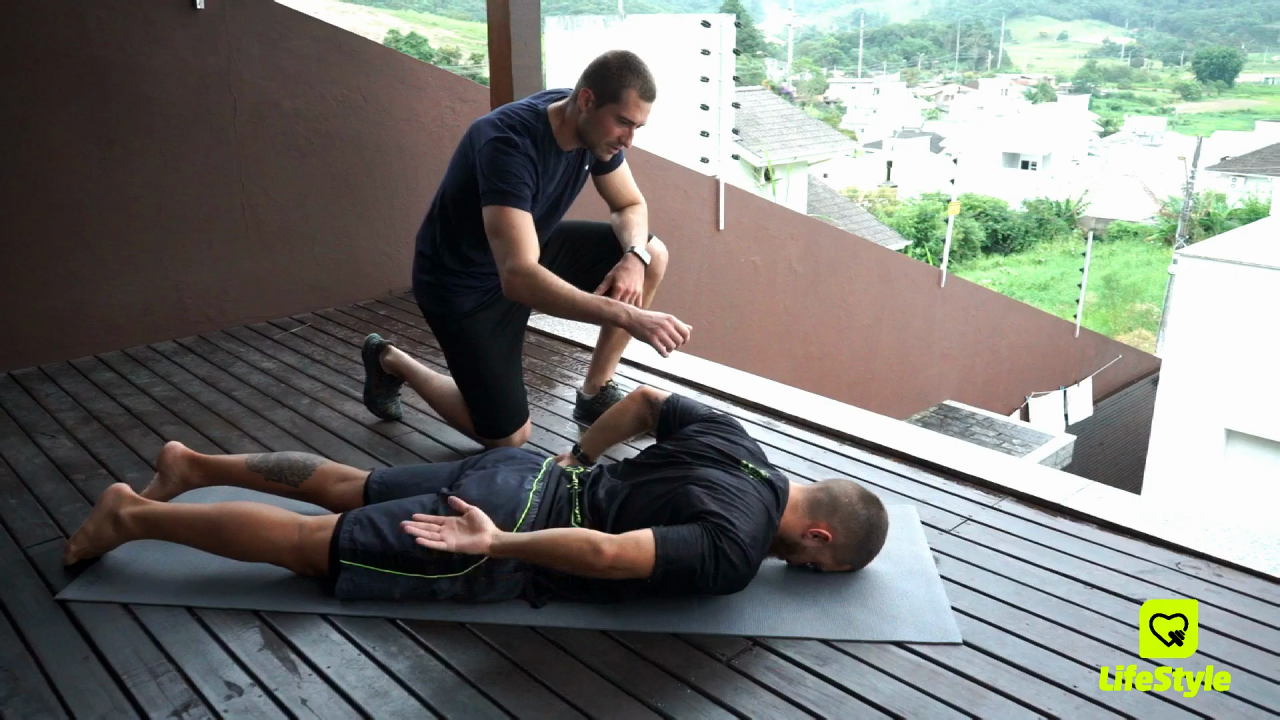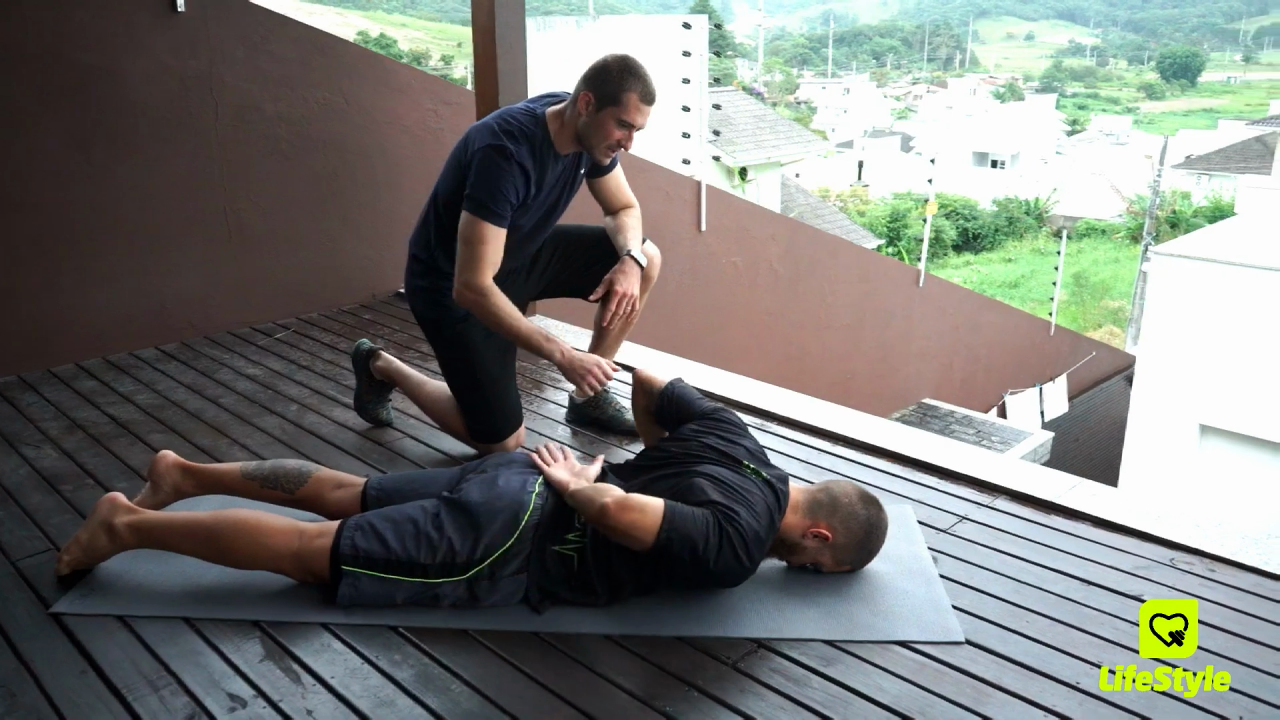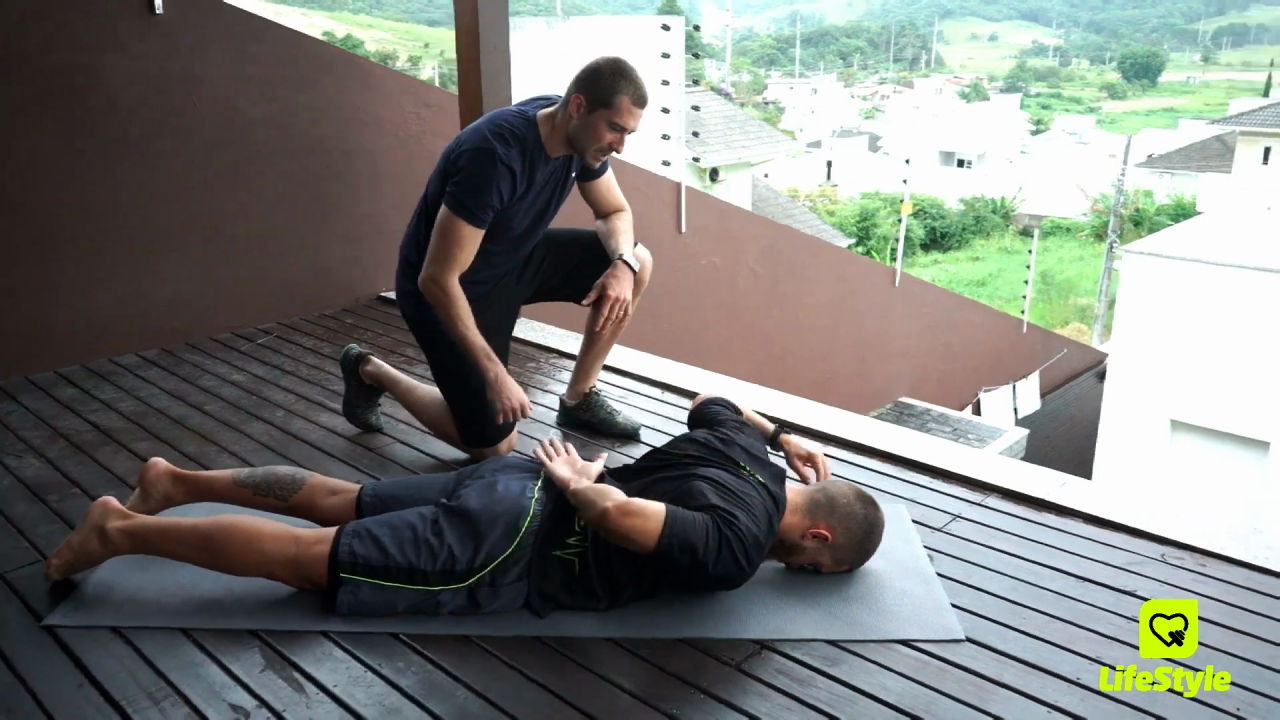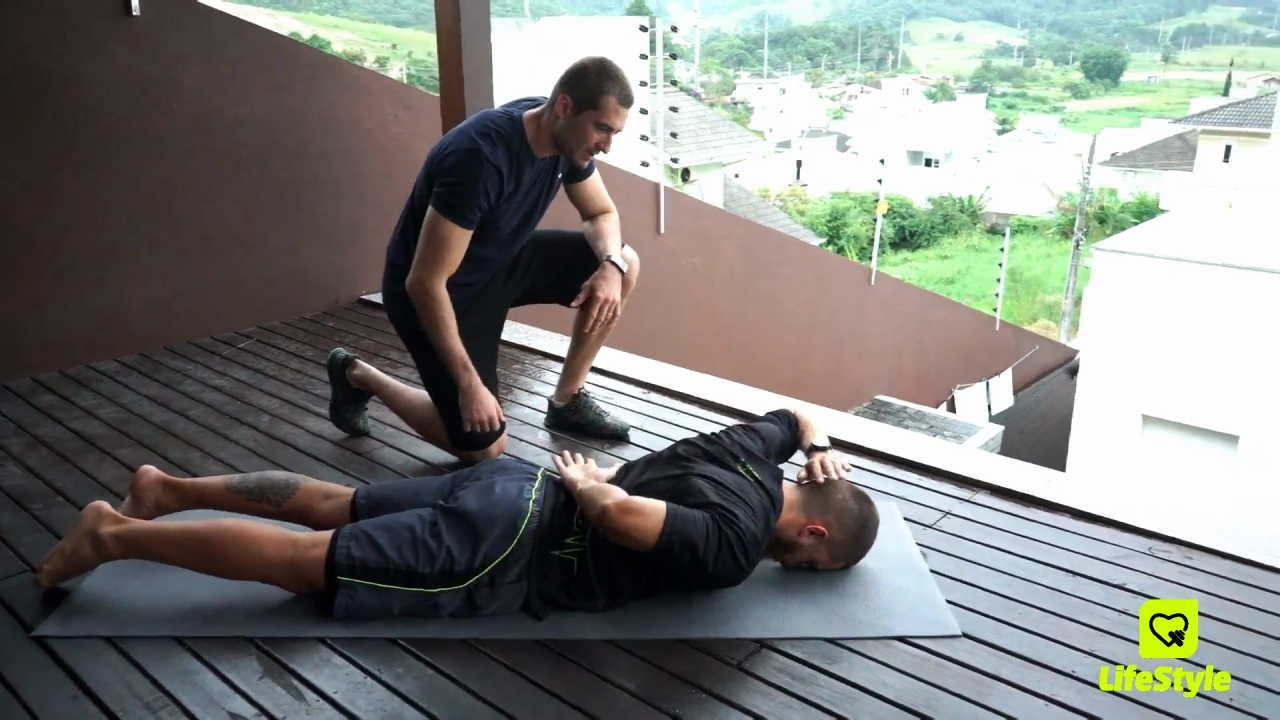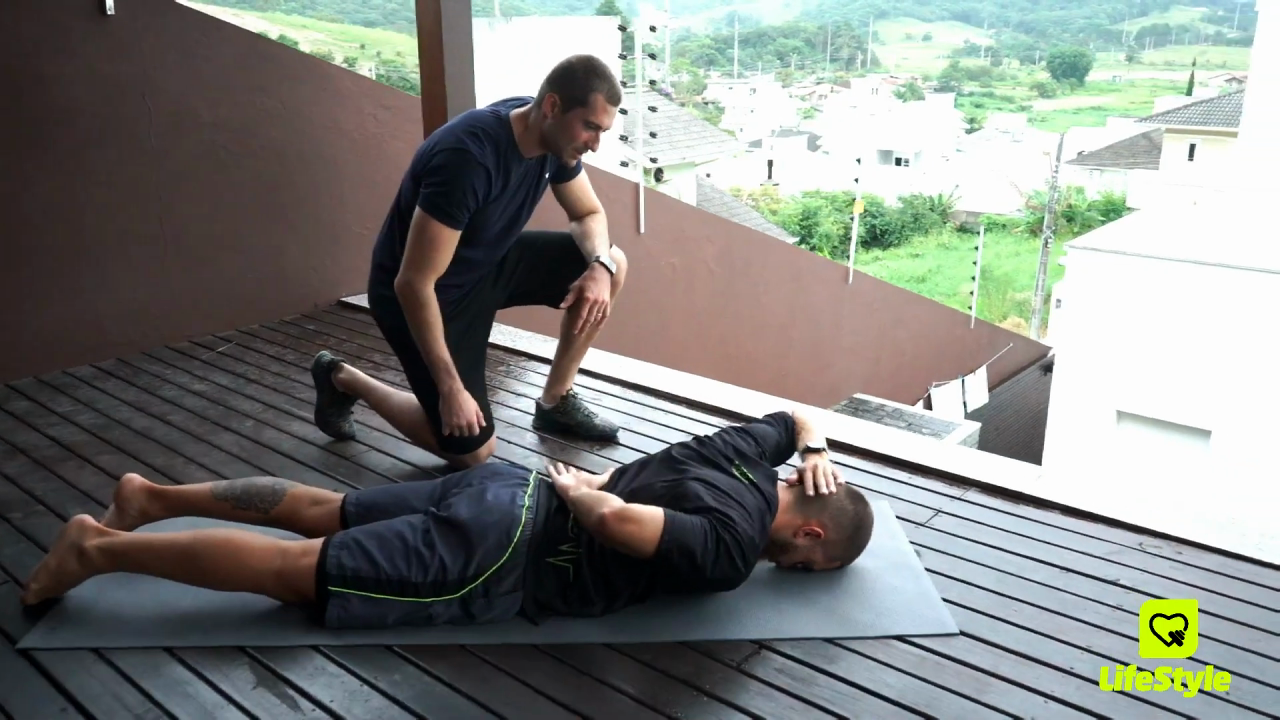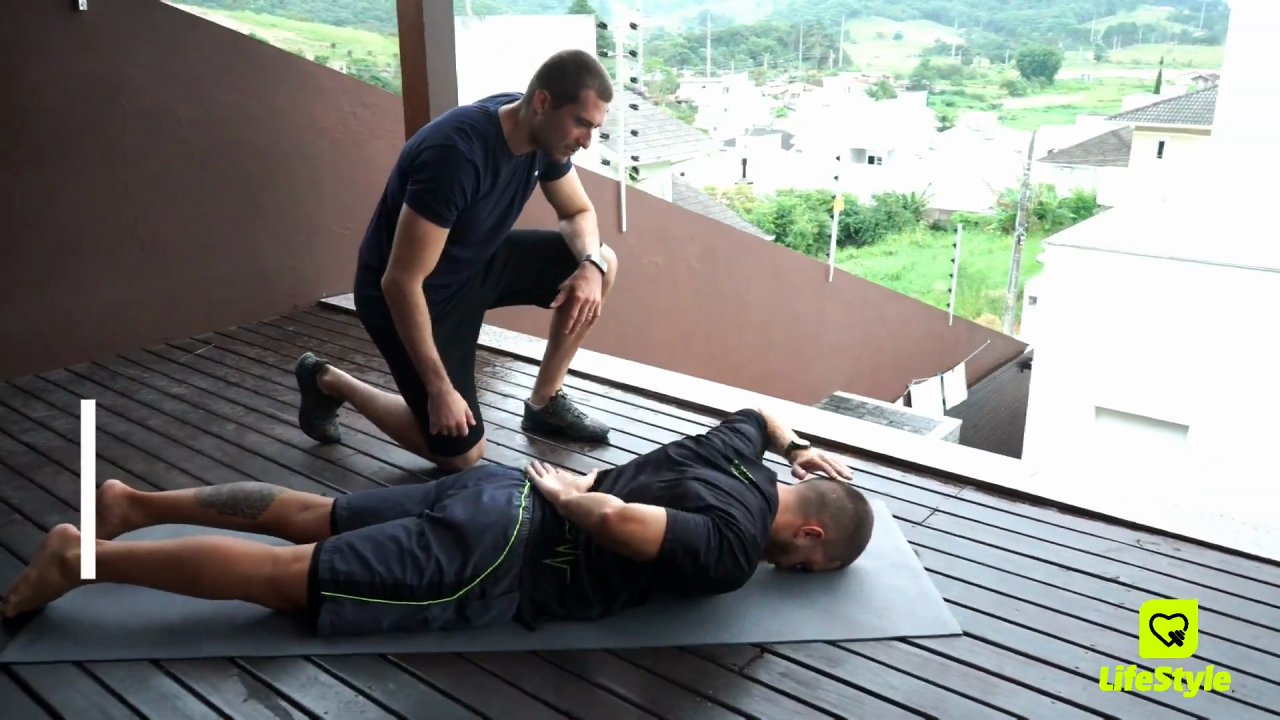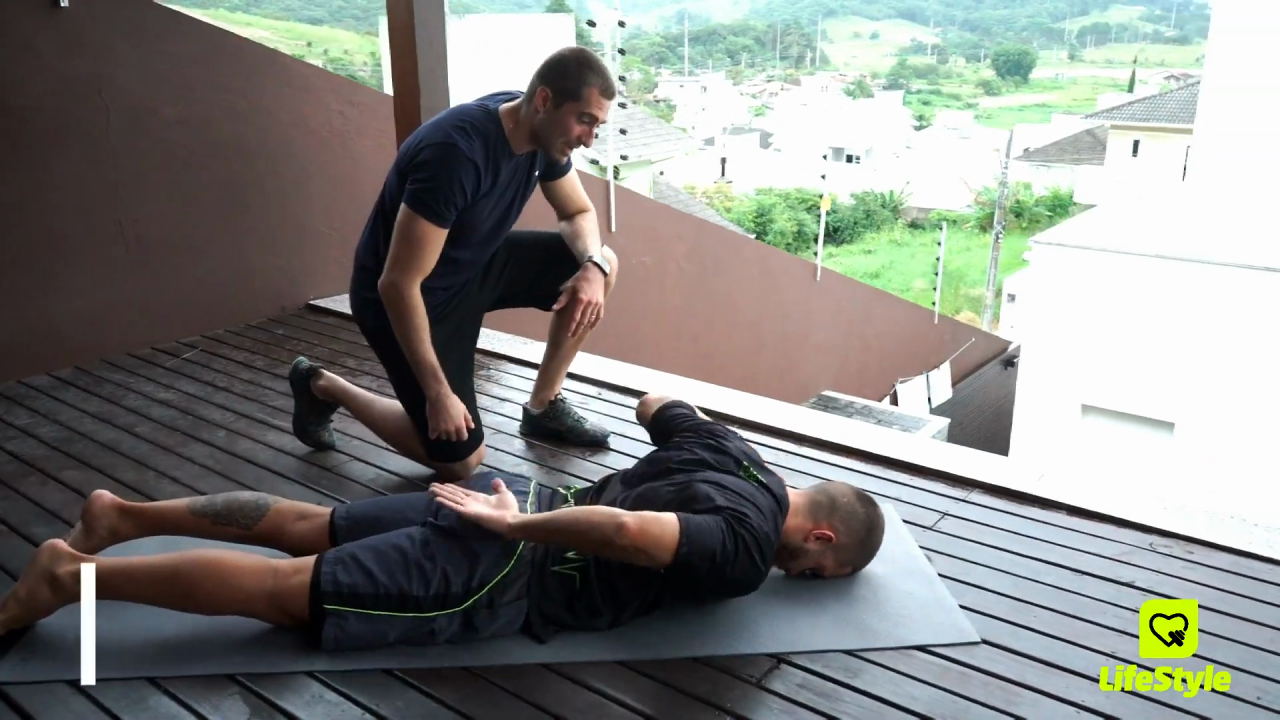
dt=0.3s
person 1, frame 1
left shoulder: (734, 442)
right shoulder: (735, 551)
left elbow: (646, 396)
right elbow: (605, 553)
right wrist: (496, 544)
left hip: (524, 480)
right hip: (498, 534)
left knee: (345, 486)
right knee: (314, 544)
left ankle: (194, 463)
right ankle: (137, 514)
person 1, frame 2
left shoulder: (736, 441)
right shoulder: (739, 542)
left elbow: (647, 380)
right elbow: (618, 514)
right wrist: (572, 484)
left hip: (512, 488)
right hip: (505, 550)
left knee: (342, 495)
right knee: (311, 553)
left ankle: (185, 474)
right ankle: (130, 526)
person 1, frame 3
left shoulder: (740, 450)
right shoulder: (739, 546)
left elbow: (707, 403)
right elbow: (617, 517)
left wrist: (782, 438)
right wrist: (576, 487)
left hip: (511, 486)
right hip: (504, 551)
left knee: (336, 500)
right knee: (305, 557)
left ankle: (176, 480)
right ankle: (124, 528)
person 1, frame 4
left shoulder: (750, 453)
right shoulder: (737, 543)
left elbow: (787, 412)
right elbow: (617, 512)
left wrist: (820, 448)
right wrist: (586, 484)
left hip: (512, 490)
right hip: (504, 555)
left knee: (329, 503)
right knee: (303, 560)
left ankle: (168, 488)
right ankle: (117, 534)
person 1, frame 5
left shoulder: (745, 456)
right shoulder: (732, 547)
left elbow: (789, 414)
right elbow: (616, 522)
left wrist: (816, 452)
right wrist: (577, 492)
left hip: (504, 493)
right hip: (497, 558)
left knee: (321, 510)
right knee: (292, 571)
left ankle: (152, 495)
right ankle: (103, 546)
person 1, frame 6
left shoulder: (737, 456)
right shoulder: (736, 548)
left elbow: (755, 411)
right elbow: (617, 520)
left wrist: (800, 447)
right wrist: (567, 498)
left hip: (497, 496)
right hip: (494, 564)
left knee: (307, 517)
right knee: (284, 576)
left ankle: (132, 503)
right ankle: (84, 556)
person 1, frame 7
left shoulder: (729, 451)
right shoulder: (749, 547)
left elbow: (649, 400)
right elbow: (626, 533)
right wrist: (518, 529)
left hip: (507, 500)
right hip: (494, 572)
left knee: (305, 528)
right knee: (282, 591)
left ankle: (122, 511)
right ankle: (77, 573)
person 2, frame 1
left shoulder: (597, 127)
right shoulder: (508, 145)
left elbow: (631, 206)
right elbow: (519, 278)
left wrist: (634, 257)
right wrist: (628, 317)
right hip: (462, 281)
left knee: (652, 256)
right knee: (509, 437)
left ankle: (596, 392)
right ankle: (392, 363)
person 2, frame 2
left shoulder: (590, 132)
right shoulder: (504, 152)
left elbow: (624, 208)
right elbow: (473, 287)
left wrist: (630, 260)
right wrist: (564, 357)
left hip: (521, 252)
right hip: (452, 286)
left knee: (645, 259)
right knee: (503, 443)
left ankle: (587, 399)
right ankle: (380, 368)
person 2, frame 3
left shoulder: (582, 134)
right shoulder: (494, 154)
left elbow: (615, 212)
right elbow: (436, 280)
left wrist: (622, 263)
right wrist: (495, 375)
left hip: (514, 258)
right hip: (451, 290)
left knee: (636, 264)
right knee: (493, 445)
left ankle: (578, 399)
right ankle: (370, 372)
person 2, frame 4
left shoulder: (568, 136)
right shoulder: (480, 157)
left elbow: (602, 213)
right elbow: (424, 282)
left wrist: (610, 265)
right wrist: (469, 384)
left hip: (501, 261)
right hip: (439, 292)
left knee: (624, 265)
right knee: (483, 447)
left ankle: (567, 400)
right ankle: (358, 376)
person 2, frame 5
left shoulder: (554, 135)
right shoulder: (468, 157)
left elbow: (589, 214)
right elbow: (413, 284)
left wrist: (599, 266)
right wrist: (451, 389)
left hip: (487, 262)
right hip: (427, 293)
left knee: (611, 264)
right knee: (472, 450)
left ankle: (555, 402)
right ankle: (343, 380)
person 2, frame 6
left shoulder: (543, 132)
right shoulder: (456, 154)
left elbow: (579, 212)
right elbow: (400, 282)
left wrist: (590, 265)
right wrist: (440, 389)
left hip: (476, 261)
right hip: (411, 293)
left knee: (601, 263)
right knee: (462, 454)
left ankle: (544, 403)
right ankle: (329, 382)
person 2, frame 7
left shoulder: (544, 132)
right shoulder: (455, 152)
left elbow: (579, 213)
right elbow: (397, 283)
left wrist: (591, 266)
right wrist: (438, 393)
left hip: (473, 264)
right hip: (406, 297)
left knee: (602, 264)
right knee: (460, 459)
left ankle: (544, 407)
right ankle: (324, 387)
